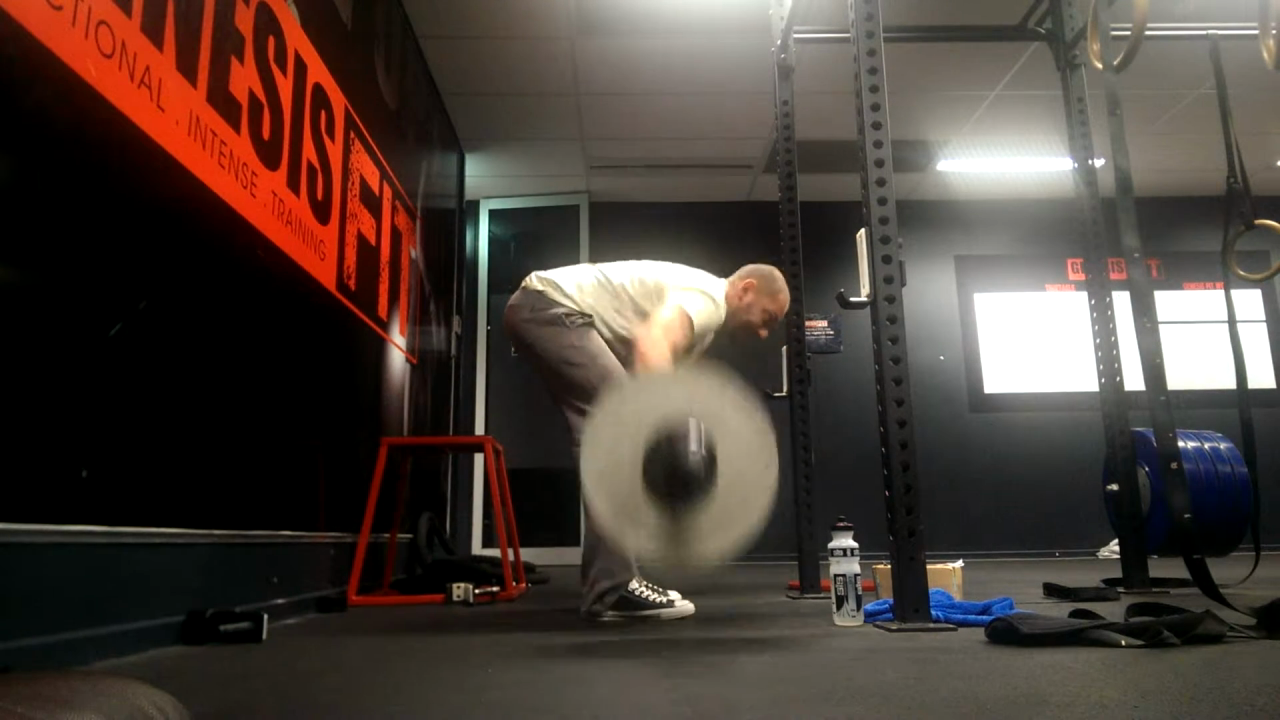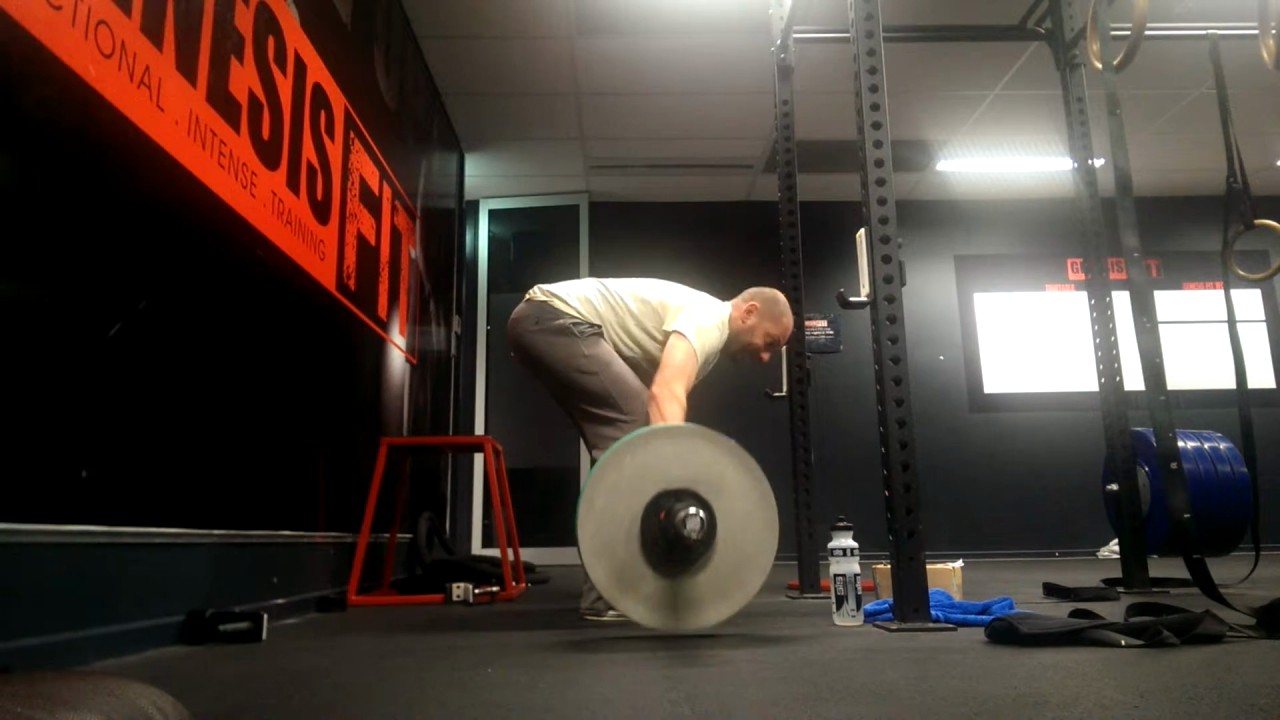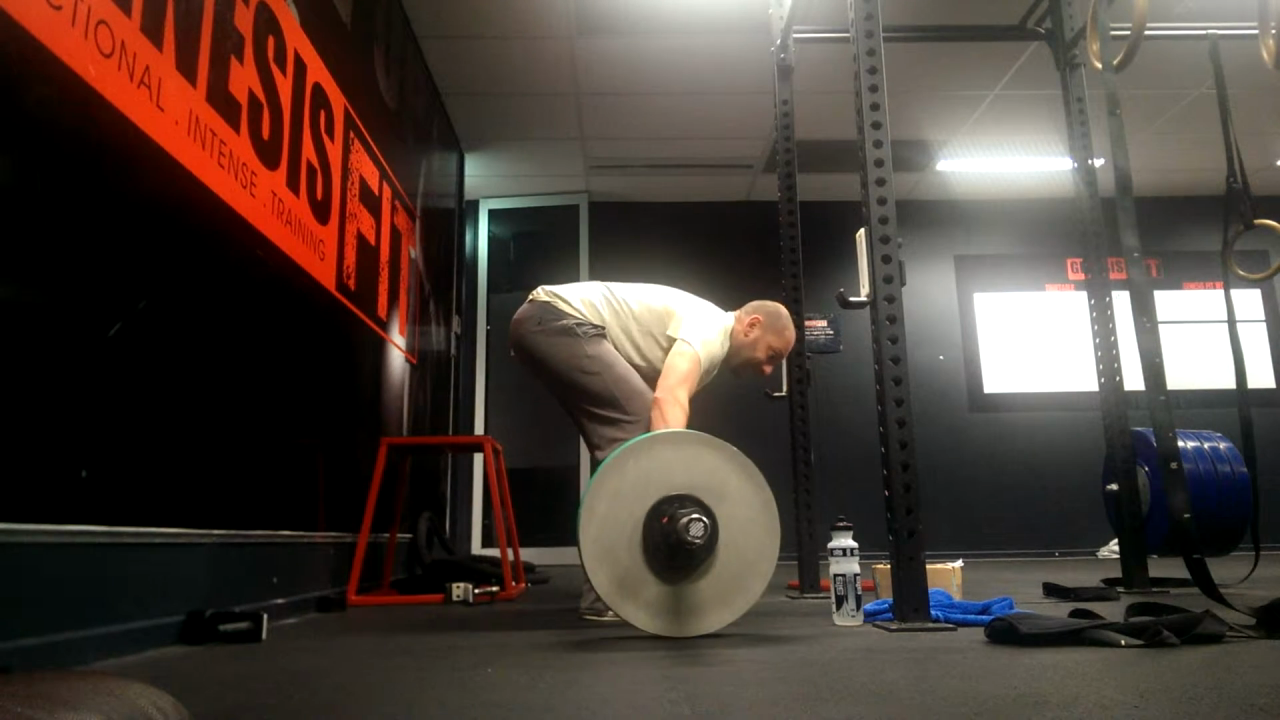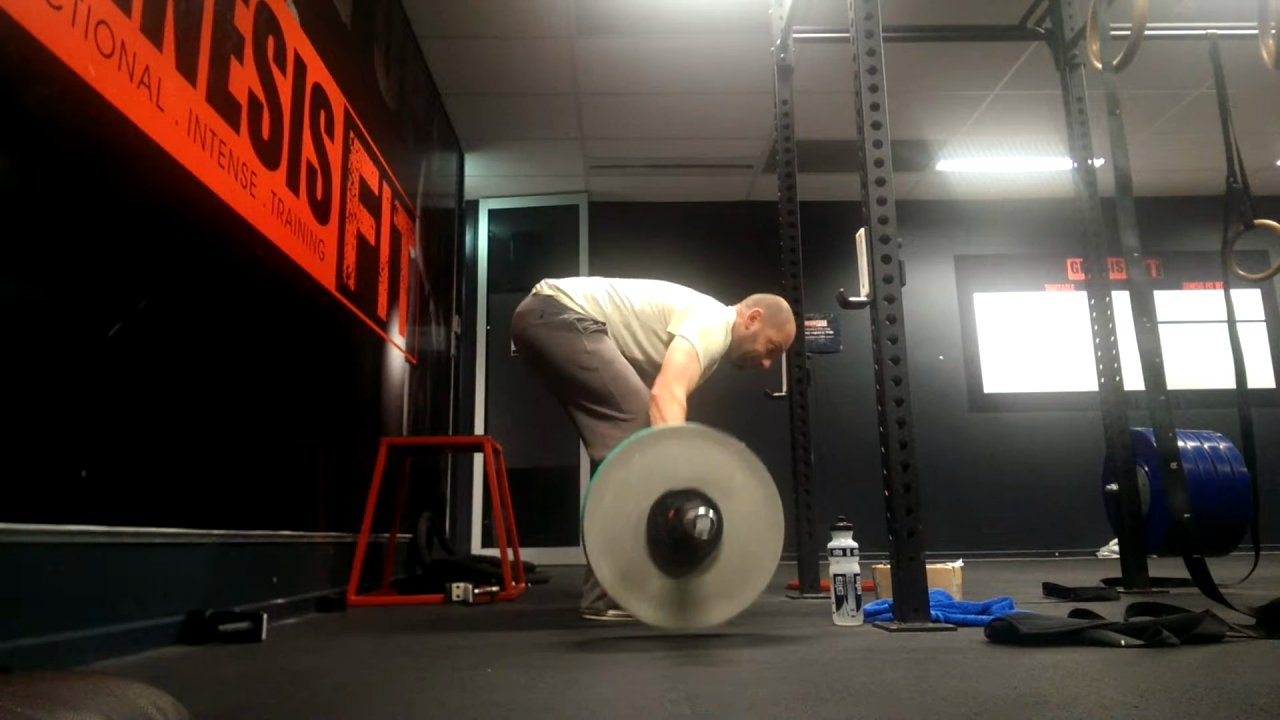
dt=0.3s
person 1, frame 1
left shoulder: (692, 309)
right shoulder: (707, 298)
right elbow: (651, 341)
left hip: (543, 310)
right hip: (548, 306)
left ankle: (611, 580)
right ankle: (612, 589)
person 1, frame 2
left shoulder: (706, 337)
right shoulder: (710, 319)
right elbow: (666, 395)
left hip: (540, 322)
right hip: (551, 317)
left knee: (628, 433)
right knee: (636, 428)
person 1, frame 3
left shoulder: (706, 347)
right shoulder: (712, 328)
right elbow: (668, 400)
left hip: (541, 323)
right hip: (554, 319)
left knee: (630, 431)
right knee: (640, 428)
person 1, frame 4
left shoulder: (708, 342)
right shoulder: (713, 322)
right elbow: (666, 396)
left hip: (543, 319)
right hip: (556, 315)
left knee: (623, 436)
right knee: (634, 430)
